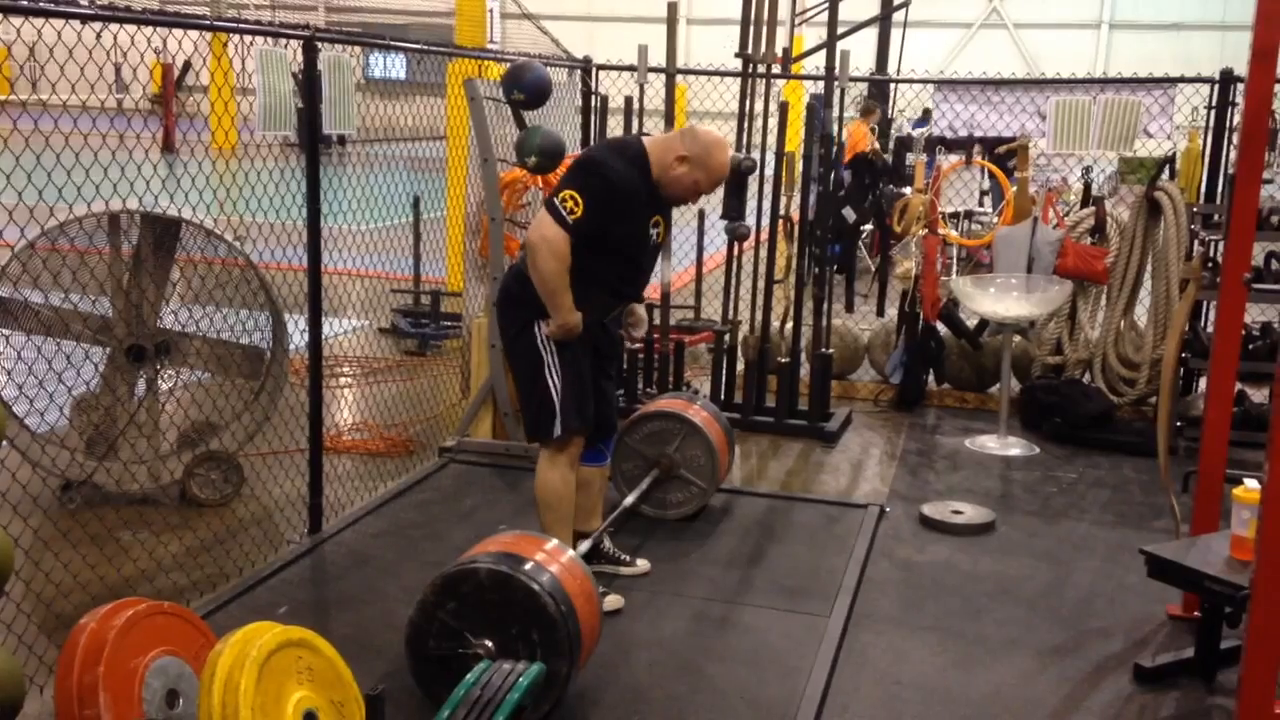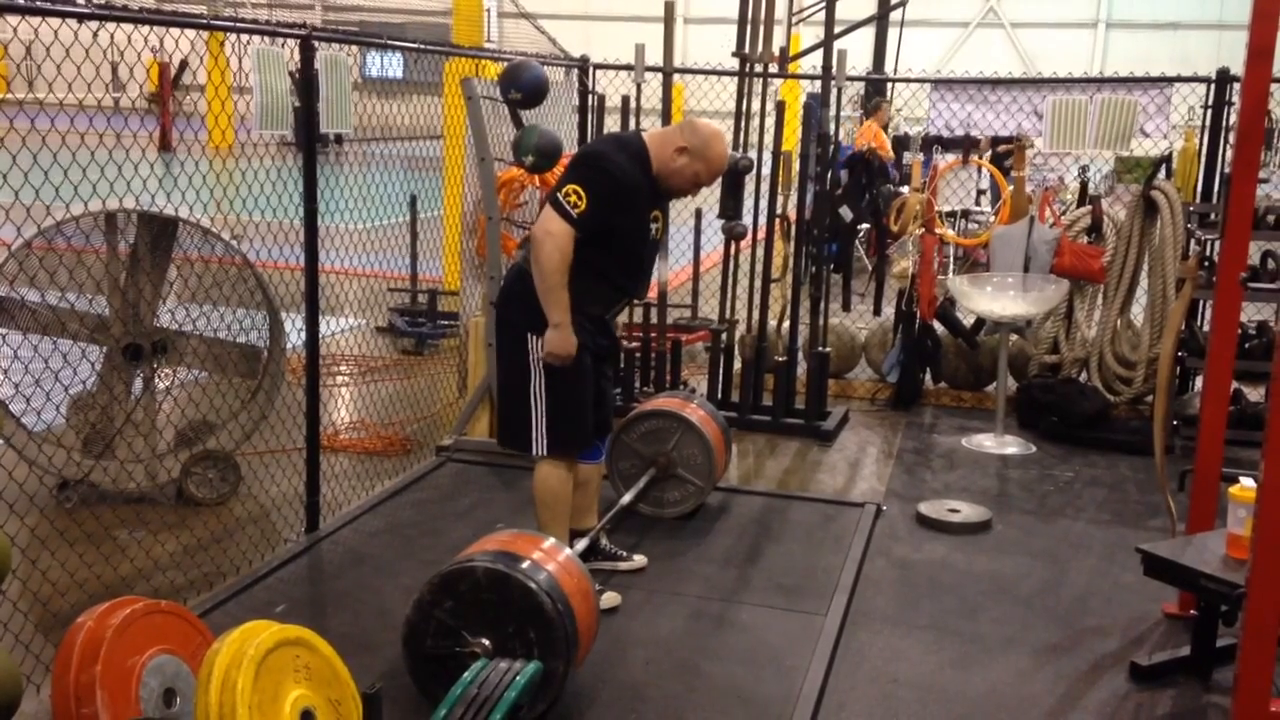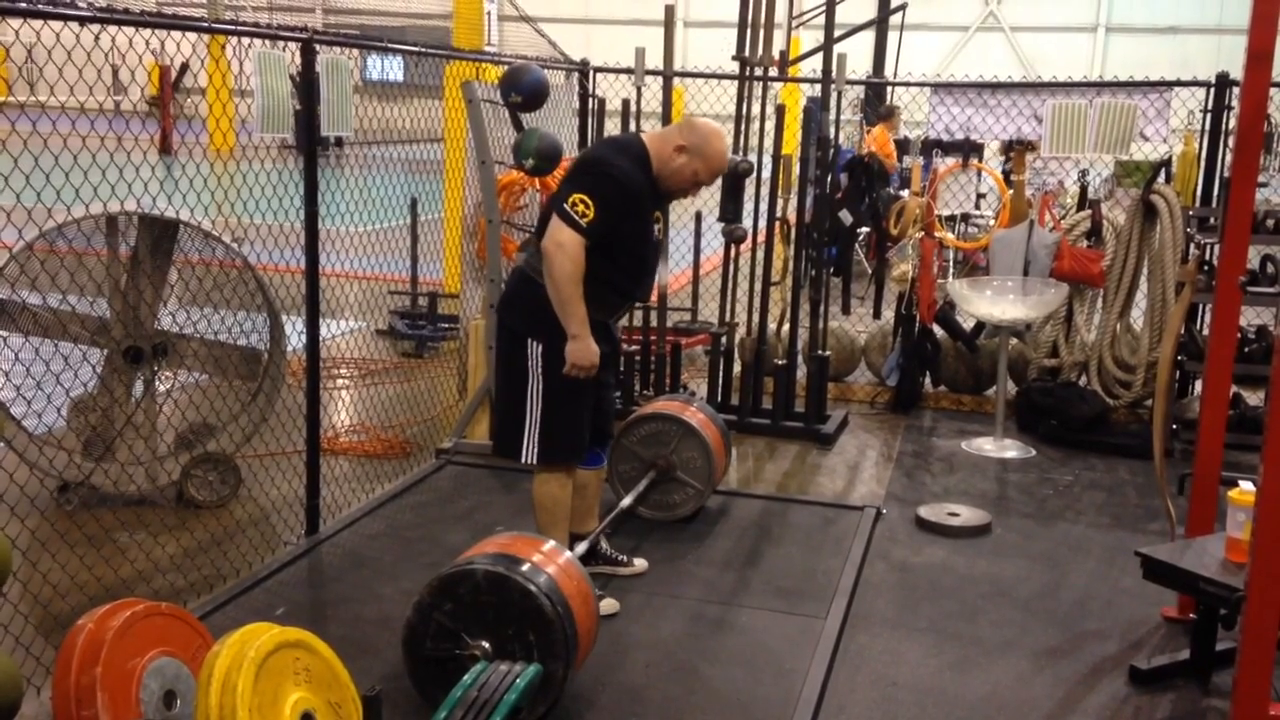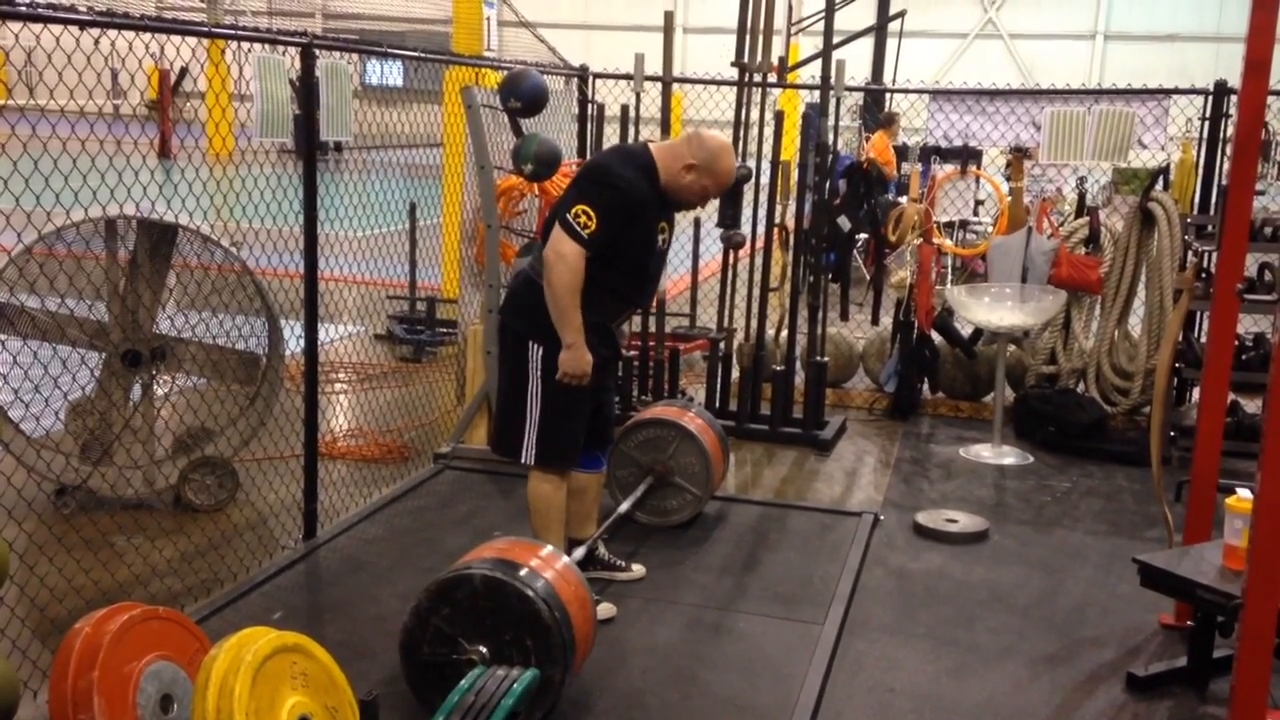
dt=0.7s
person 1, frame 1
left shoulder: (653, 183)
right shoulder: (610, 172)
right elbow: (544, 237)
left wrist: (630, 303)
right wrist: (562, 316)
left hip: (593, 315)
right hip: (545, 314)
left knee: (597, 432)
right knee: (565, 438)
left ankle: (590, 544)
person 1, frame 2
left shoulder: (649, 176)
right shoulder: (610, 167)
right elbow: (550, 234)
left wrist: (601, 317)
right wrist: (558, 325)
left hip: (589, 317)
right hip: (547, 319)
left knee: (591, 433)
right knee: (558, 443)
left ankle: (586, 543)
person 1, frame 3
left shoulder: (647, 178)
right shoulder: (612, 171)
right elbow: (559, 245)
left wrist: (593, 332)
right wrist: (577, 336)
left hip: (589, 324)
right hip: (550, 326)
left knee: (592, 441)
right knee: (556, 451)
left ankle: (587, 547)
person 1, frame 4
left shoulder: (654, 186)
right shoulder: (617, 181)
right elbow: (562, 254)
left wrist: (593, 336)
right wrist: (571, 344)
left hip: (591, 327)
right hip: (551, 329)
left knee: (592, 445)
right knee: (553, 453)
left ankle: (584, 551)
